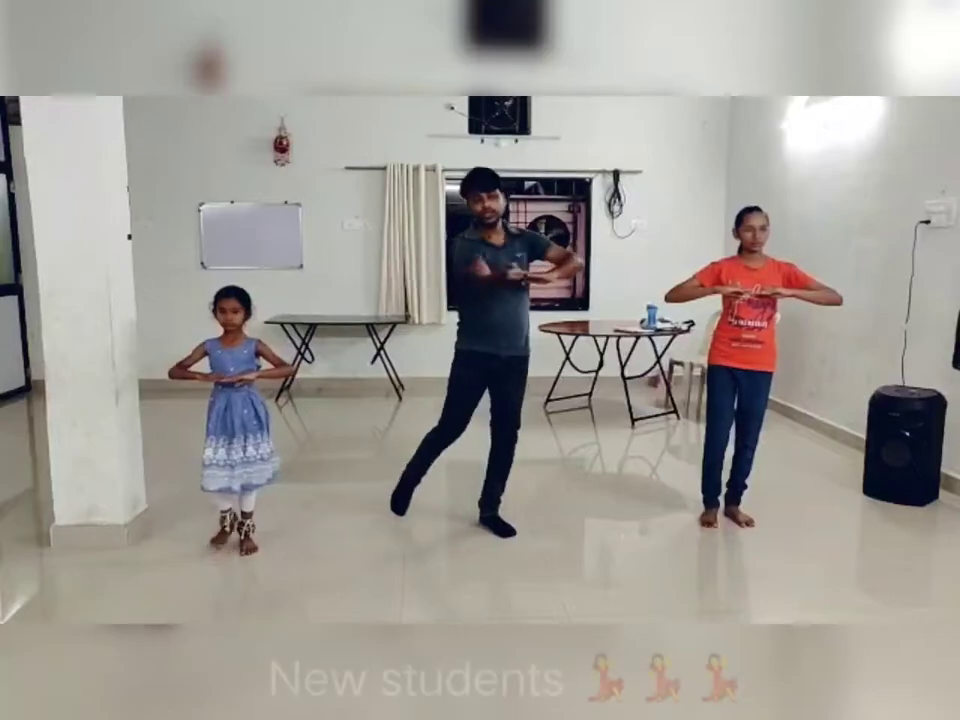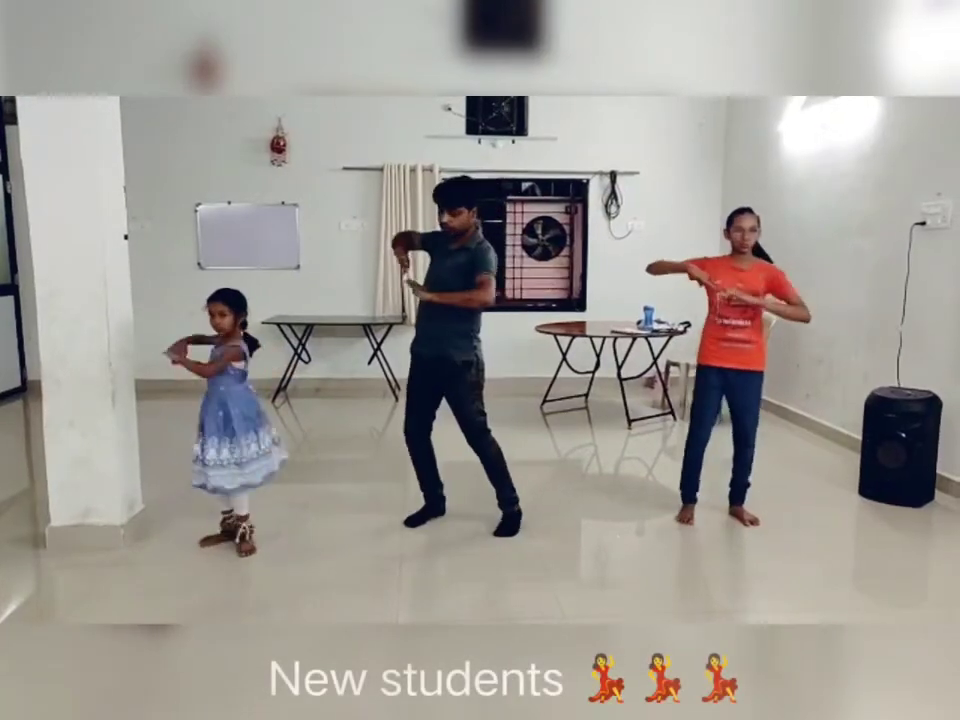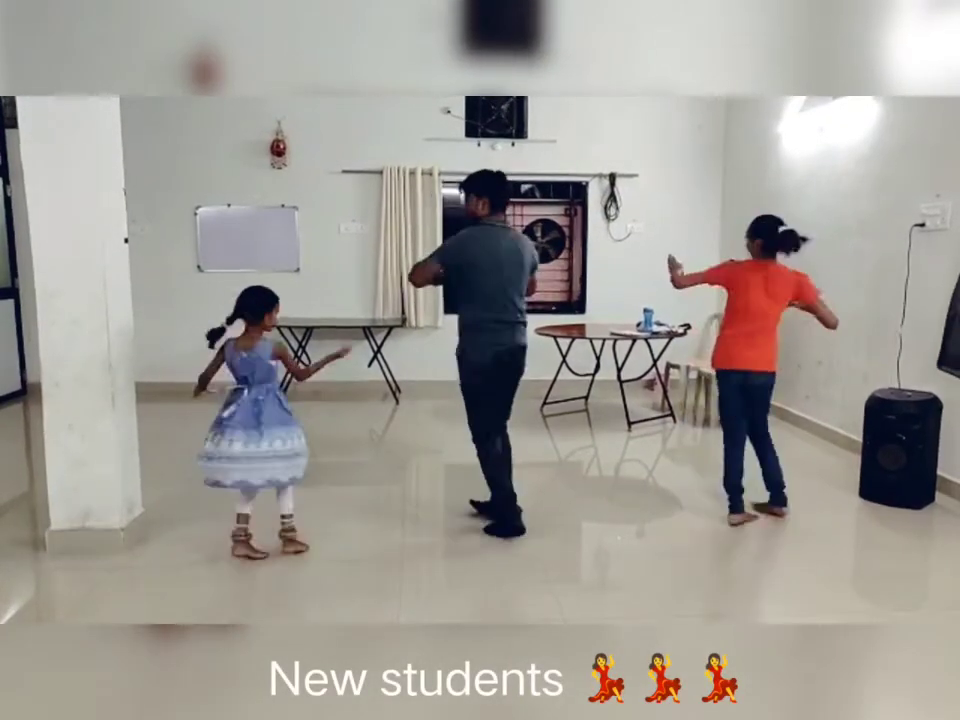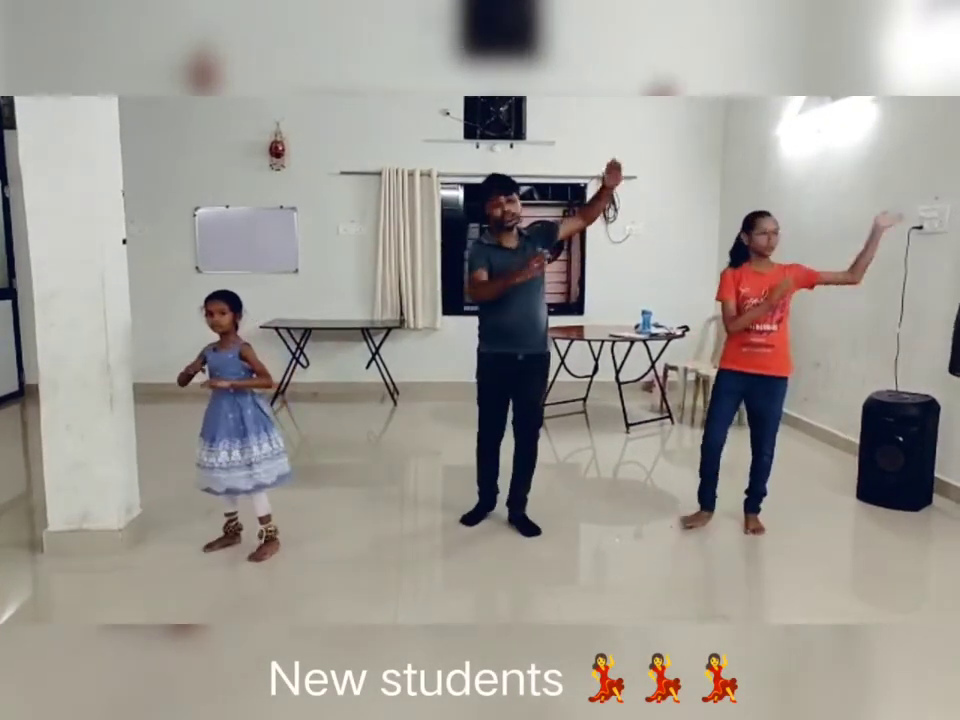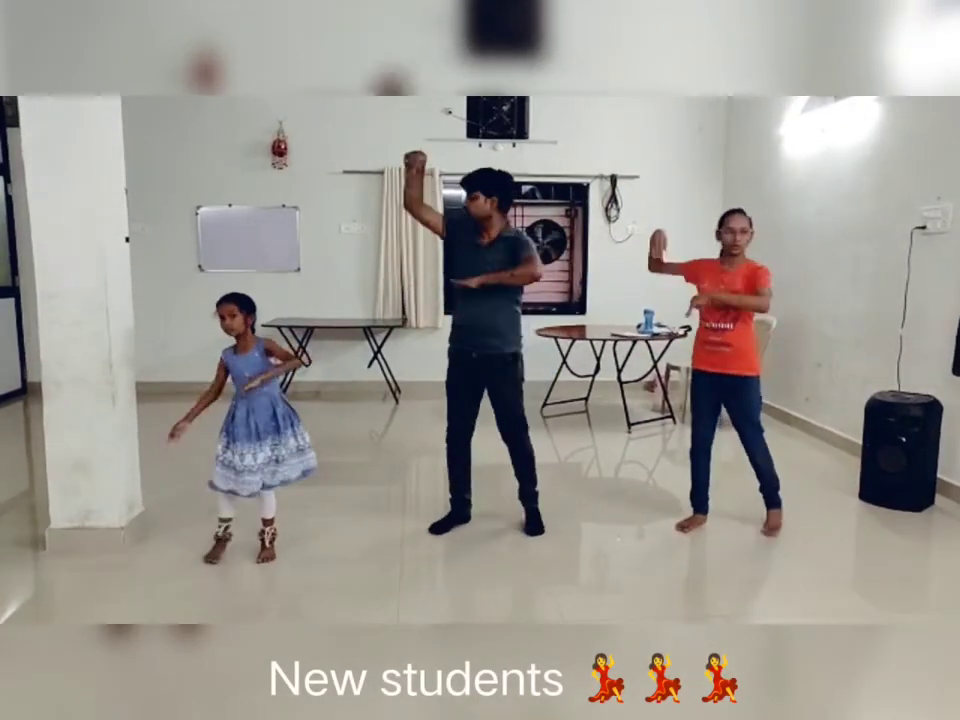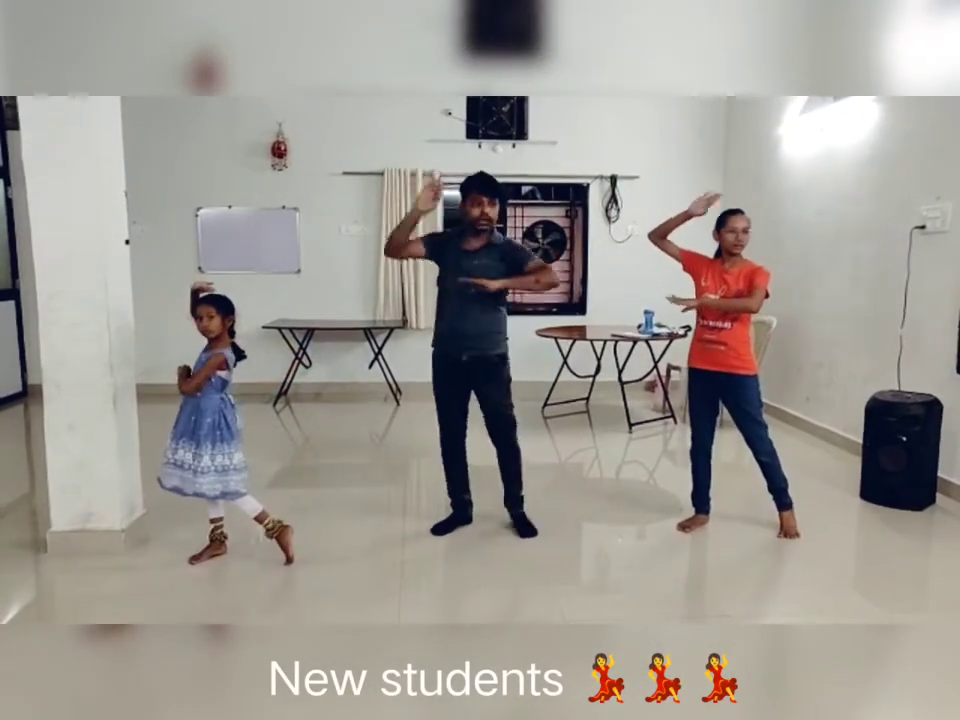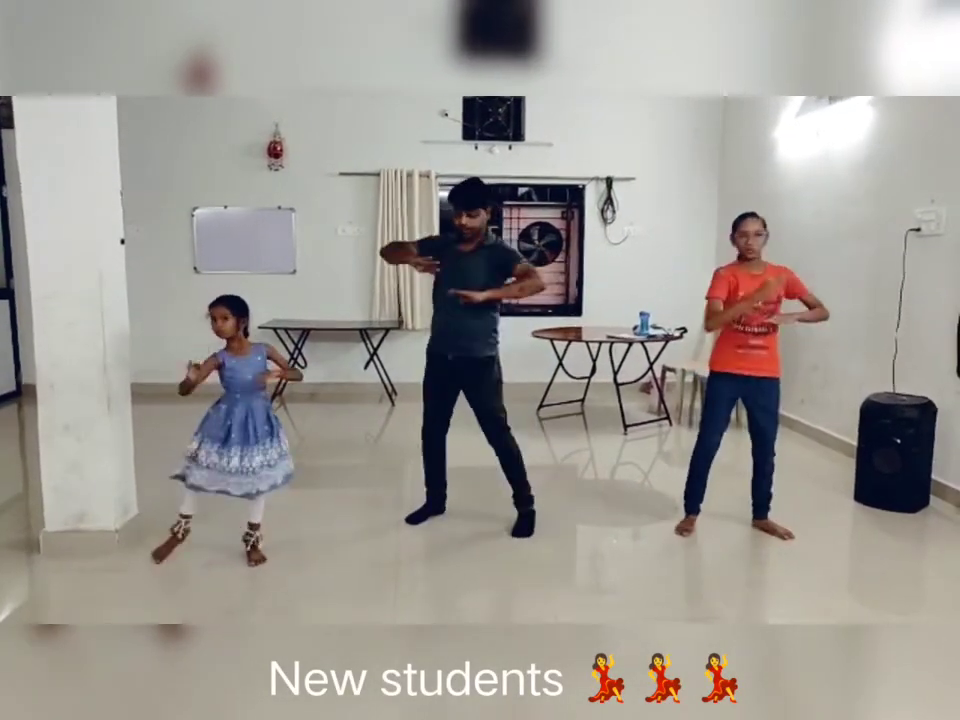
dt=0.7s
person 1, frame 1
left shoulder: (525, 239)
right shoulder: (464, 246)
left elbow: (572, 260)
right elbow: (483, 282)
left wrist: (552, 275)
right wrist: (504, 277)
left hip: (514, 356)
right hip: (472, 354)
left knee: (506, 435)
right knee: (450, 427)
left ankle: (489, 509)
right ankle: (409, 481)
person 1, frame 2
left shoulder: (481, 251)
right shoulder: (438, 241)
left elbow: (484, 297)
right elbow: (401, 239)
left wrist: (431, 296)
right wrist: (405, 244)
left hip: (461, 360)
right hip: (425, 355)
left knee: (477, 432)
right knee: (415, 431)
left ankle: (510, 505)
right ankle: (434, 502)
person 1, frame 3
left shoulder: (463, 242)
right shoulder: (523, 245)
left elbow: (417, 277)
left wrist: (448, 275)
left hip: (478, 352)
right hip: (514, 350)
left knee: (484, 433)
right knee: (496, 427)
left ankle: (508, 515)
right ankle: (504, 509)
person 1, frame 4
left shoulder: (539, 236)
right shoulder: (480, 249)
left elbow: (586, 216)
right elbow: (477, 292)
left wrist: (607, 188)
right wrist: (519, 276)
left hip: (536, 354)
right hip: (495, 355)
left knee: (528, 433)
right knee: (490, 431)
left ankle: (518, 507)
right ankle: (486, 499)
person 1, frame 5
left shoulder: (517, 242)
right shoulder: (459, 232)
left elbow: (534, 273)
right elbow: (414, 206)
left wrist: (482, 280)
right wrist: (414, 171)
left hip: (502, 356)
right hip: (463, 354)
left knee: (515, 432)
right knee: (457, 435)
left ankle: (530, 504)
right ankle: (460, 507)
person 1, frame 6
left shoulder: (505, 250)
right shoulder: (444, 244)
left elbow: (551, 277)
right elbow: (392, 249)
left wrist: (504, 282)
right wrist: (418, 210)
left hip: (490, 358)
right hip: (447, 357)
left knee: (504, 433)
right knee: (450, 436)
left ankle: (516, 507)
right ankle: (461, 509)
person 1, frame 7
left shoulder: (499, 251)
right shoulder: (441, 246)
left elbow: (535, 282)
right elbow: (388, 252)
left wrist: (488, 294)
right wrist: (412, 260)
left hip: (480, 359)
right hip: (440, 356)
left knee: (498, 432)
right knee: (432, 430)
left ankle: (525, 504)
right ankle: (435, 499)
person 2, frame 1
left shoulder: (783, 270)
right shoulder: (722, 268)
left elbow: (835, 298)
right elbow: (672, 296)
left wrist: (789, 292)
right wrist: (716, 289)
left hip: (760, 368)
right hip: (723, 364)
left knee: (748, 440)
right knee: (717, 437)
left ankle: (733, 502)
right ankle: (710, 503)
person 2, frame 2
left shoulder: (771, 273)
right shoulder: (710, 266)
left elbow: (803, 314)
right elbow: (653, 269)
left wrist: (752, 300)
right wrist: (685, 267)
left hip: (749, 368)
right hip: (710, 365)
left knee: (746, 438)
right knee: (698, 434)
left ankle: (737, 501)
right ankle: (689, 500)
person 2, frame 3
left shoulder: (733, 270)
right shoulder: (795, 280)
left elbow: (679, 282)
right elbow: (831, 323)
left wrist: (674, 267)
right wrist: (804, 302)
left hip: (727, 364)
right hip: (763, 369)
left knee: (734, 435)
right knee: (759, 434)
left ankle: (736, 507)
right ankle: (777, 500)
person 2, frame 4
left shoulder: (793, 274)
right shoulder: (732, 275)
left elbow: (853, 277)
right elbow: (730, 326)
left wrist: (877, 232)
right wrist: (773, 299)
left hip: (772, 375)
right hip: (732, 372)
left knee: (763, 447)
right knee: (712, 440)
left ankle: (752, 509)
right ankle: (705, 506)
person 2, frame 5
left shoulder: (756, 272)
right shoulder: (703, 268)
left elbow: (763, 304)
right elbow: (656, 266)
left wrist: (713, 297)
right wrist: (656, 247)
left hip: (741, 373)
right hip: (704, 370)
left knee: (753, 441)
right knee: (700, 442)
left ankle: (773, 505)
right ankle: (699, 509)
person 2, frame 6
left shoulder: (755, 272)
right shoulder: (701, 265)
left elbow: (754, 305)
right elbow: (656, 238)
left wrist: (702, 301)
right wrist: (689, 214)
left hip: (739, 372)
right hip: (701, 369)
left knee: (759, 442)
right knee: (700, 442)
left ankle: (785, 507)
right ankle: (701, 509)
person 2, frame 7
left shoulder: (783, 275)
right shoulder: (725, 275)
left elbow: (822, 312)
right elbow: (711, 323)
left wrist: (791, 316)
right wrist: (754, 299)
left hip: (765, 375)
right hip: (725, 372)
left knee: (765, 448)
right knee: (707, 443)
left ankle: (761, 515)
right ankle: (691, 511)
person 3, frame 1
left shoulder: (254, 346)
right shoulder: (209, 347)
left elbow: (287, 369)
right elbow: (174, 371)
left wrist: (254, 374)
right wrist: (202, 376)
left hip: (248, 412)
right hip: (221, 413)
left knee: (249, 472)
right knee: (220, 472)
left ankle: (246, 531)
right ankle: (226, 523)
person 3, frame 2
left shoulder: (236, 348)
right shoulder: (216, 342)
left elbow: (209, 370)
right elbow: (187, 340)
left wrist: (180, 358)
right wrist: (178, 347)
left hip: (235, 416)
right hip: (219, 415)
left knee: (236, 478)
right knee: (222, 475)
left ankle: (245, 533)
right ankle: (229, 527)
person 3, frame 3
left shoulder: (227, 347)
right shoulder: (273, 347)
left elbow: (205, 377)
right elbow: (301, 374)
left wrist: (200, 387)
right wrist: (332, 357)
left hip: (238, 413)
right hip: (268, 416)
left knee: (251, 481)
right knee: (281, 477)
left ankle: (241, 538)
right ankle: (288, 537)
person 3, frame 4
left shoulder: (243, 349)
right shoulder: (209, 351)
left elbow: (267, 380)
right elbow: (181, 382)
left wrist: (228, 383)
right wrist: (190, 370)
left hip: (244, 417)
right hip: (220, 418)
left knee: (252, 481)
right knee: (225, 478)
left ankle: (269, 538)
right ankle: (232, 530)
person 3, frame 5
left shoulder: (265, 346)
right shoulder: (227, 357)
left elbow: (295, 360)
right elbow: (213, 392)
left wrist: (265, 375)
right wrist: (186, 421)
left hip: (271, 419)
right hip: (241, 421)
left knee: (268, 482)
right knee: (227, 479)
left ankle: (267, 539)
right ankle: (222, 536)
person 3, frame 6
left shoulder: (220, 356)
right shoulder: (213, 344)
left elbow: (188, 388)
right elbow: (193, 312)
left wrist: (182, 372)
right wrist: (197, 294)
left hip: (213, 422)
right hip: (200, 422)
left knee: (224, 486)
right knee: (210, 485)
left ankle: (278, 529)
right ankle: (217, 540)
person 3, frame 7
left shoulder: (264, 350)
right shoulder: (218, 359)
left elbow: (297, 374)
right elbow: (184, 391)
left wrist: (278, 373)
right wrist: (190, 379)
left hip: (258, 422)
right hip: (227, 424)
left knee: (259, 485)
right knee: (197, 476)
left ankle: (253, 542)
right ankle: (179, 531)
